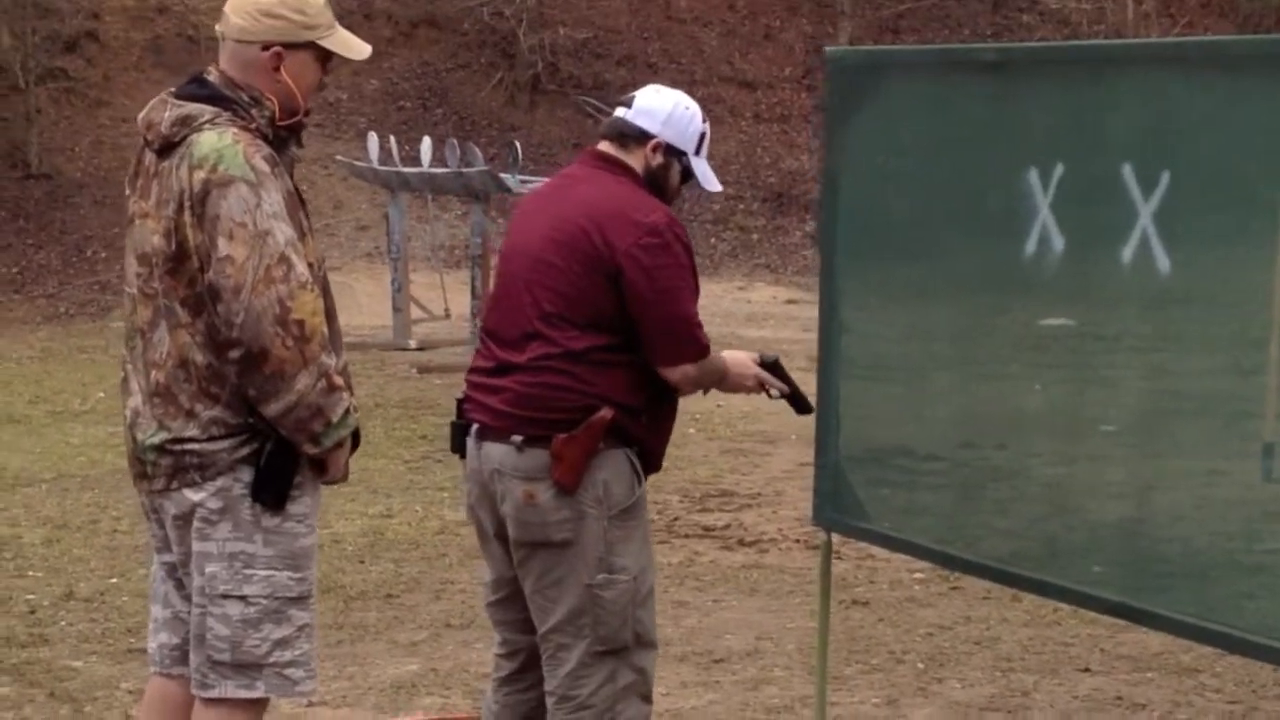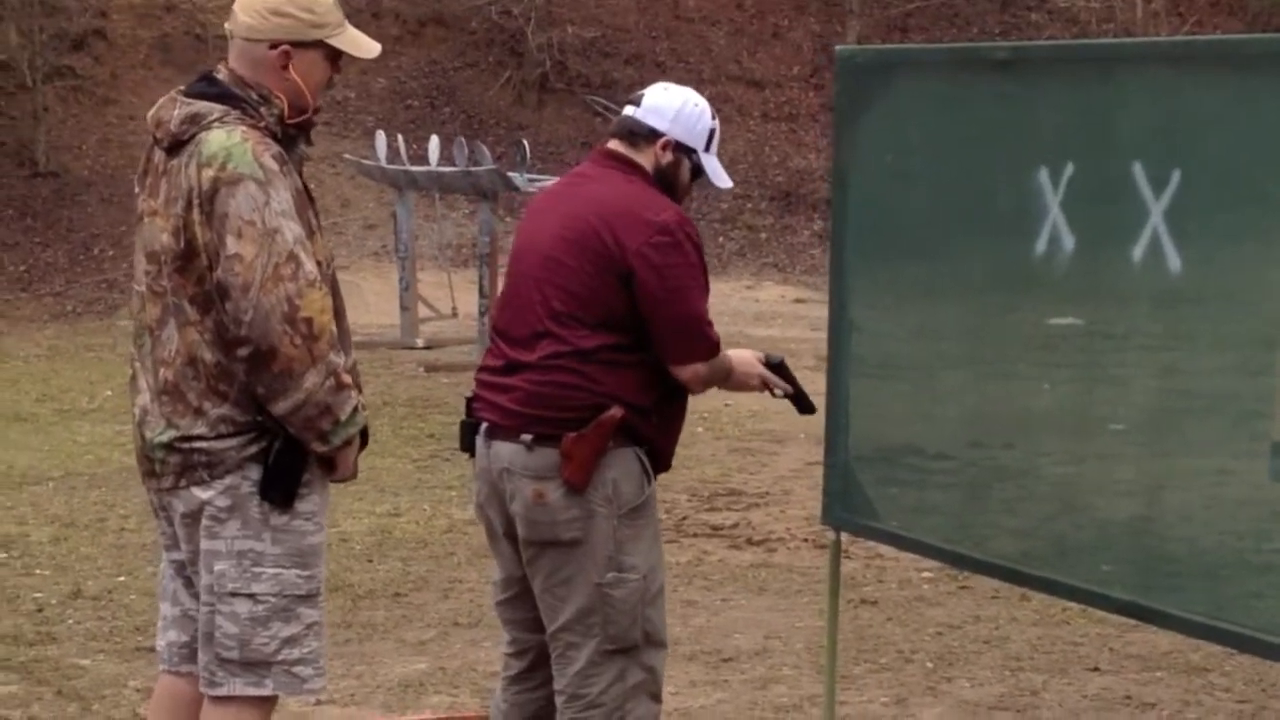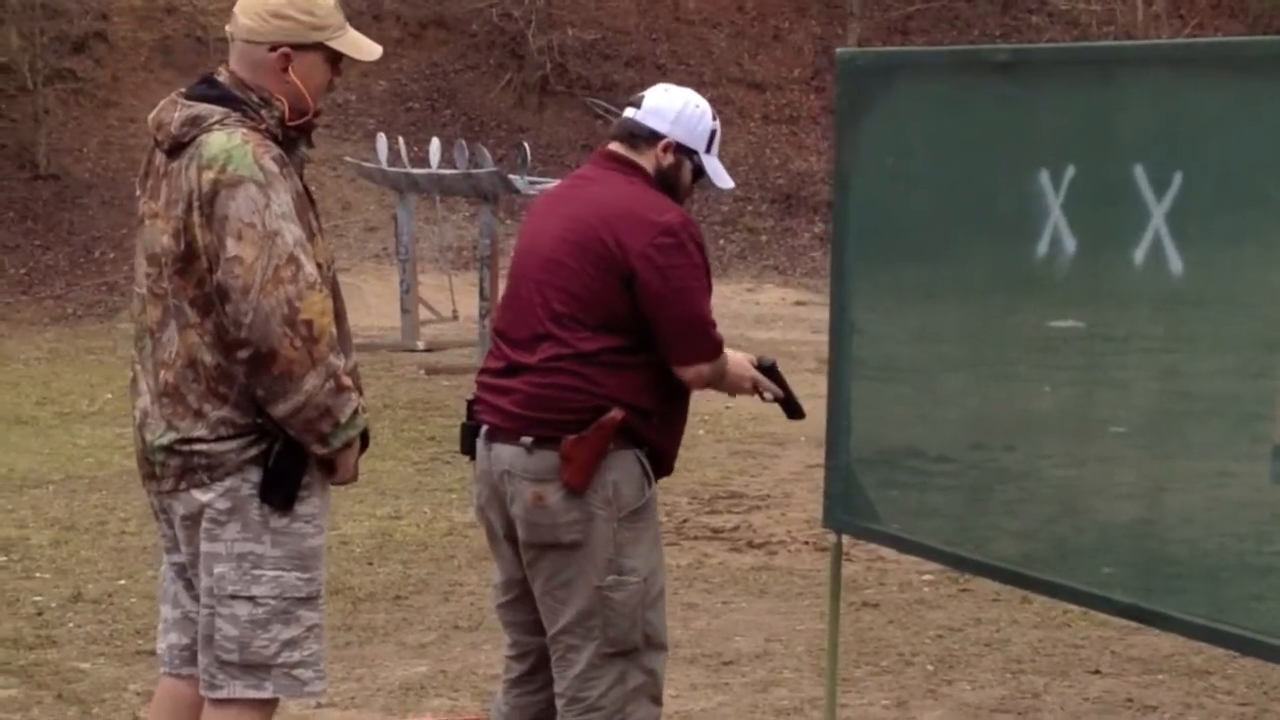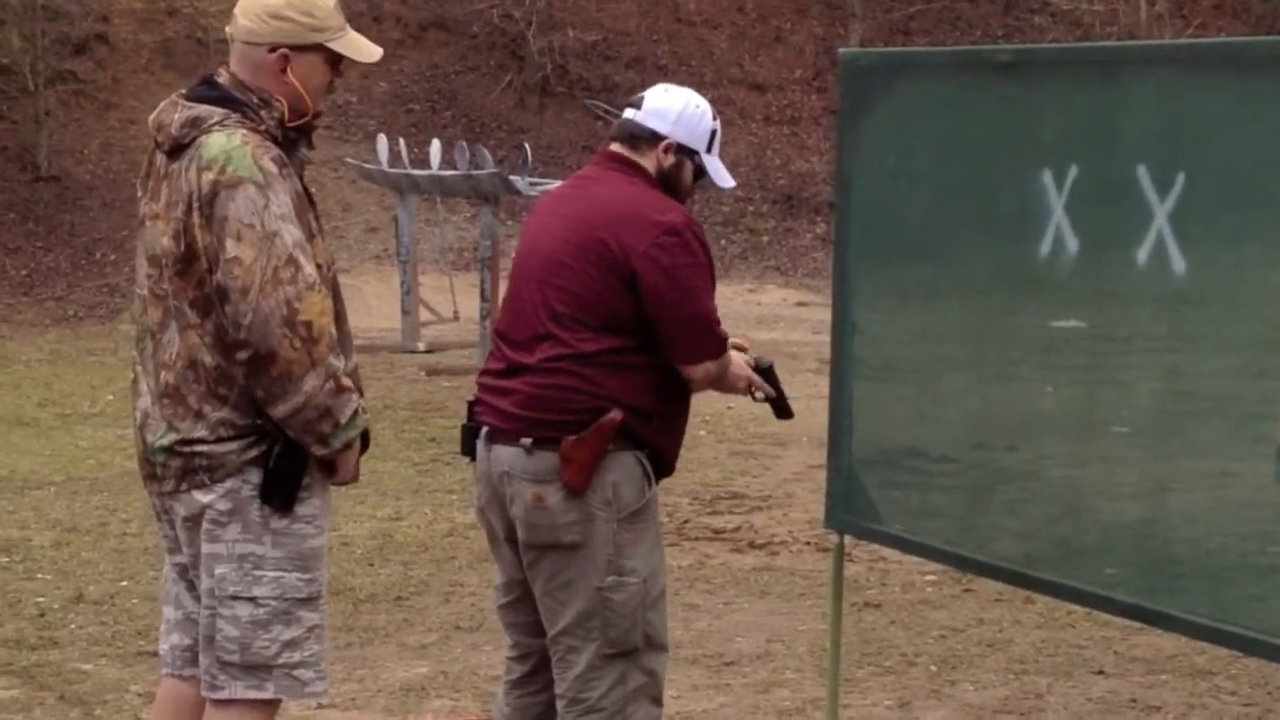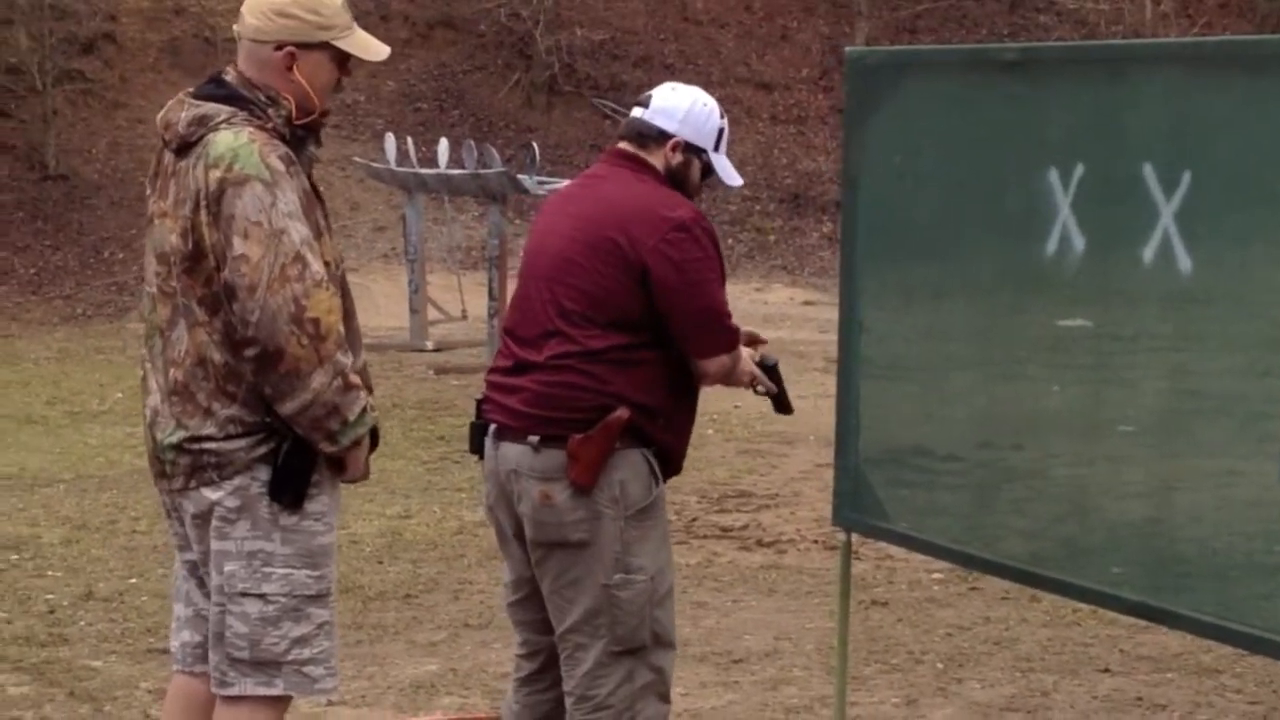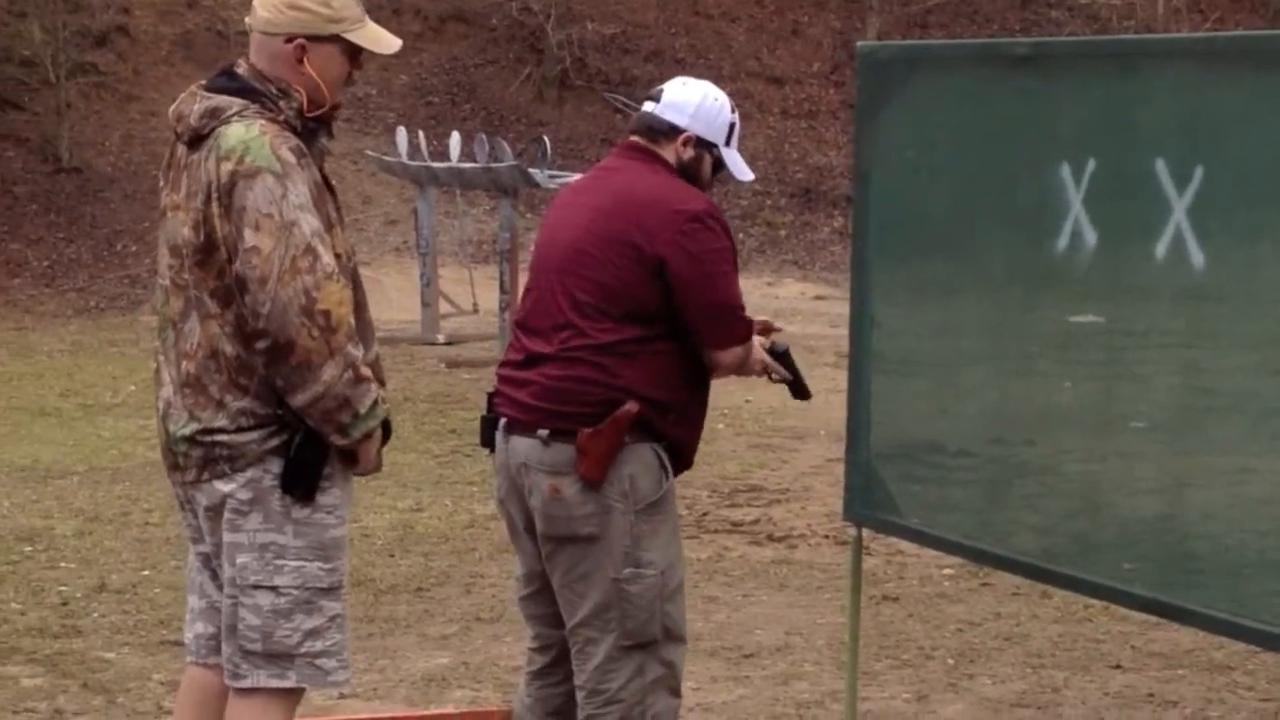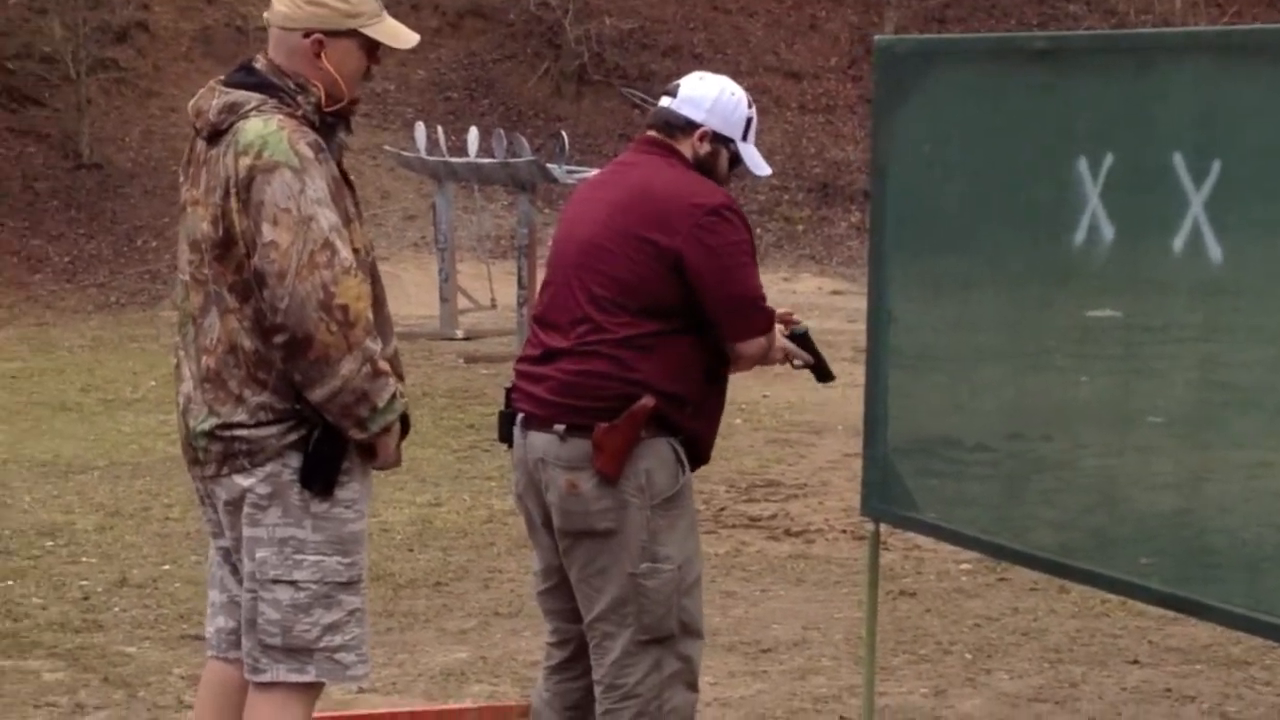
dt=0.1s
person 1, frame 1
left shoulder: (170, 143)
right shoulder: (234, 159)
right elbow: (269, 321)
right wrist: (329, 428)
left hip: (175, 441)
right hip: (240, 458)
left knee: (180, 661)
person 1, frame 2
left shoulder: (178, 141)
right shoulder: (242, 156)
right elbow: (278, 318)
right wrist: (339, 425)
left hip: (183, 437)
right hip: (248, 454)
left knee: (189, 659)
person 1, frame 3
left shoulder: (181, 144)
right shoulder: (243, 159)
right elbow: (278, 321)
right wrist: (339, 429)
left hip: (184, 441)
right hip: (249, 458)
left knee: (189, 662)
person 1, frame 4
left shoulder: (182, 145)
right shoulder: (242, 159)
right elbow: (278, 323)
right wrist: (339, 429)
left hip: (186, 442)
right hip: (249, 458)
person 1, frame 5
left shoulder: (192, 143)
right shoulder: (250, 157)
right elbow: (286, 320)
right wrist: (347, 426)
left hip: (196, 440)
right hip: (260, 455)
left knee: (203, 660)
person 1, frame 6
left shoulder: (205, 137)
right shoulder: (261, 151)
right elbow: (297, 314)
right wrist: (359, 420)
left hip: (209, 432)
right hip: (270, 449)
left knee: (216, 653)
person 1, frame 7
left shoulder: (226, 132)
right shoulder: (280, 146)
right elbow: (316, 308)
right wrist: (378, 414)
left hip: (231, 427)
right hip: (290, 444)
left knee: (237, 647)
person 2, frame 1
left shoulder: (542, 200)
right shoulder: (644, 221)
right elbow: (681, 366)
right wrist: (727, 369)
left hip: (492, 448)
left knee: (523, 654)
right knee: (599, 664)
person 2, frame 2
left shoulder: (554, 198)
right shoulder: (653, 220)
right elbow: (692, 365)
left wrist: (715, 363)
right wrist: (734, 369)
left hip: (502, 446)
left knee: (532, 651)
right knee: (609, 661)
person 2, frame 3
left shoulder: (556, 200)
right shoulder: (656, 221)
right elbow: (695, 365)
left wrist: (715, 365)
right wrist: (731, 370)
left hip: (503, 449)
left knee: (532, 654)
right knee: (609, 665)
person 2, frame 4
left shoulder: (559, 202)
right shoulder: (658, 222)
right elbow: (698, 366)
left wrist: (706, 351)
right wrist: (729, 370)
left hip: (503, 451)
left knee: (535, 656)
right knee: (609, 668)
person 2, frame 5
left shoulder: (569, 200)
right shoulder: (668, 219)
right elbow: (712, 360)
left wrist: (717, 341)
right wrist: (737, 363)
left hip: (511, 448)
left knee: (544, 653)
right knee: (617, 666)
person 2, frame 6
left shoulder: (581, 193)
right shoulder: (681, 210)
right elbow: (726, 352)
left wrist: (734, 340)
right wrist: (751, 355)
left hip: (523, 442)
left knee: (557, 648)
right knee: (628, 659)
person 2, frame 7
left shoulder: (599, 189)
right shoulder: (699, 204)
right elbow: (749, 343)
left wrist: (756, 332)
right wrist: (775, 345)
left hip: (542, 437)
left knee: (575, 643)
right knee: (646, 653)
